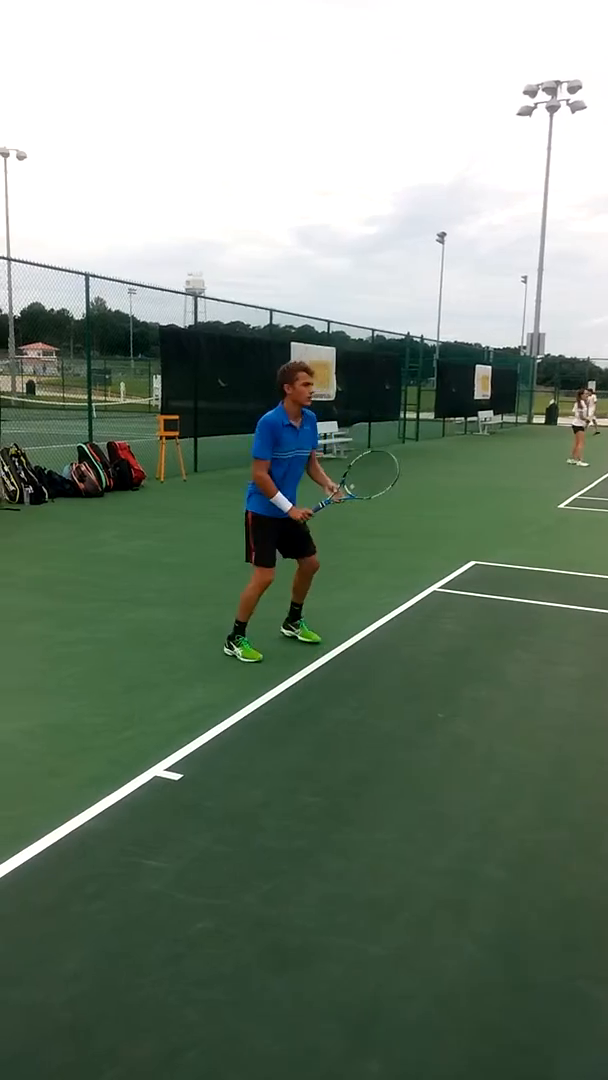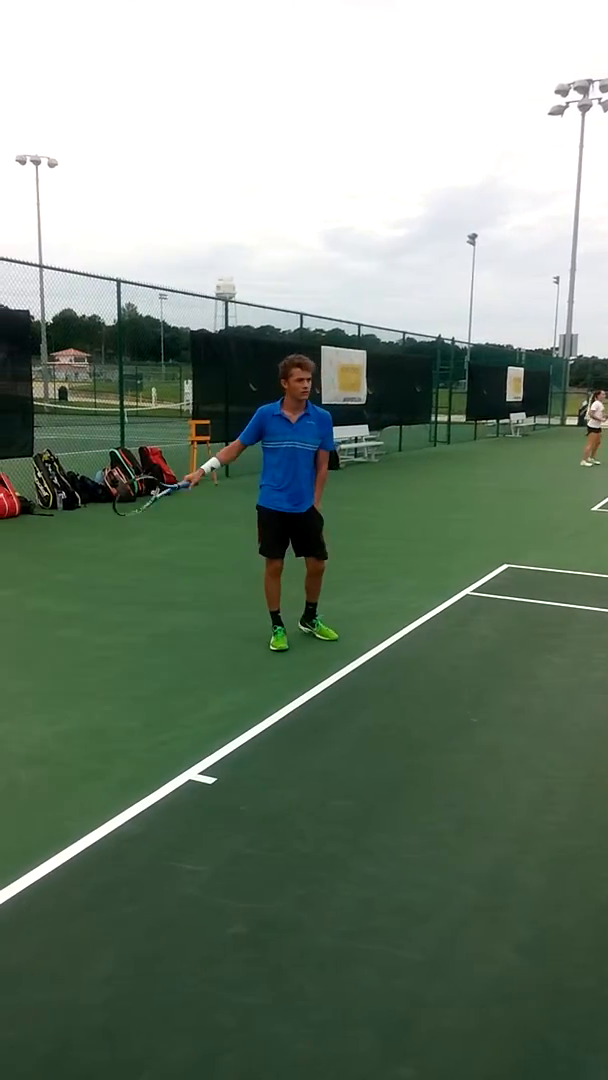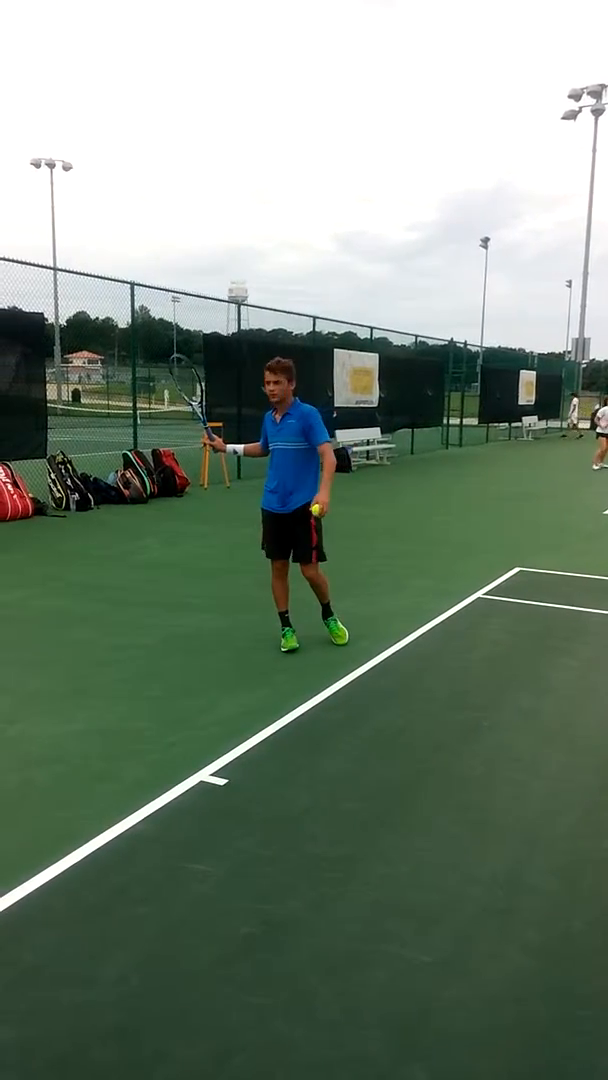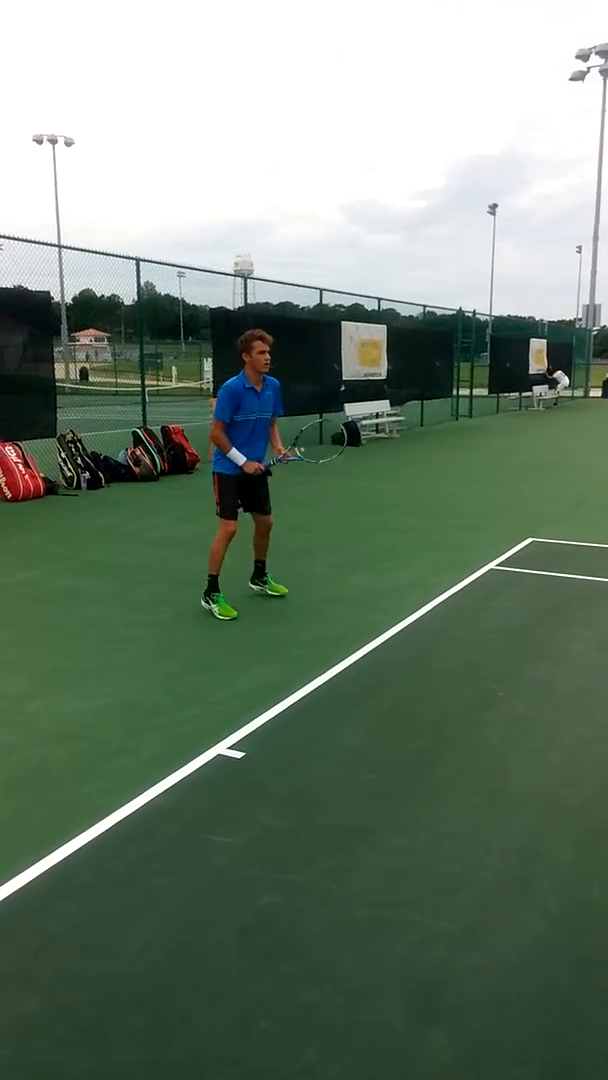
dt=1s
person 1, frame 1
left shoulder: (310, 420)
right shoulder: (270, 423)
right elbow: (259, 475)
left wrist: (327, 483)
right wrist: (289, 508)
left hip: (289, 509)
right hip: (263, 511)
left knee: (310, 564)
right knee: (264, 576)
left ankle: (293, 621)
right ankle: (236, 637)
person 1, frame 2
left shoulder: (322, 418)
right shoulder: (265, 415)
left elbow: (322, 465)
right elbow: (236, 447)
left wrist: (315, 503)
right wrist: (203, 469)
left hip: (306, 507)
right hip: (272, 506)
left knee: (317, 565)
right knee: (274, 566)
left ankle: (310, 619)
right ankle: (277, 627)
person 1, frame 3
left shoulder: (308, 415)
right shoulder: (269, 418)
left elbow: (328, 455)
left wrist: (324, 491)
right wrist: (227, 447)
left hip: (302, 507)
right hip: (272, 506)
left knee: (310, 570)
right knee: (278, 567)
left ankle: (329, 617)
right ankle: (286, 628)
person 1, frame 4
left shoulder: (273, 386)
right shoulder: (231, 388)
right elbow: (216, 434)
left wrist: (278, 447)
right wrist: (242, 462)
left hip: (255, 468)
right hip: (228, 468)
left knee: (265, 523)
right knee: (228, 527)
left ankle: (259, 577)
right ankle: (211, 593)
